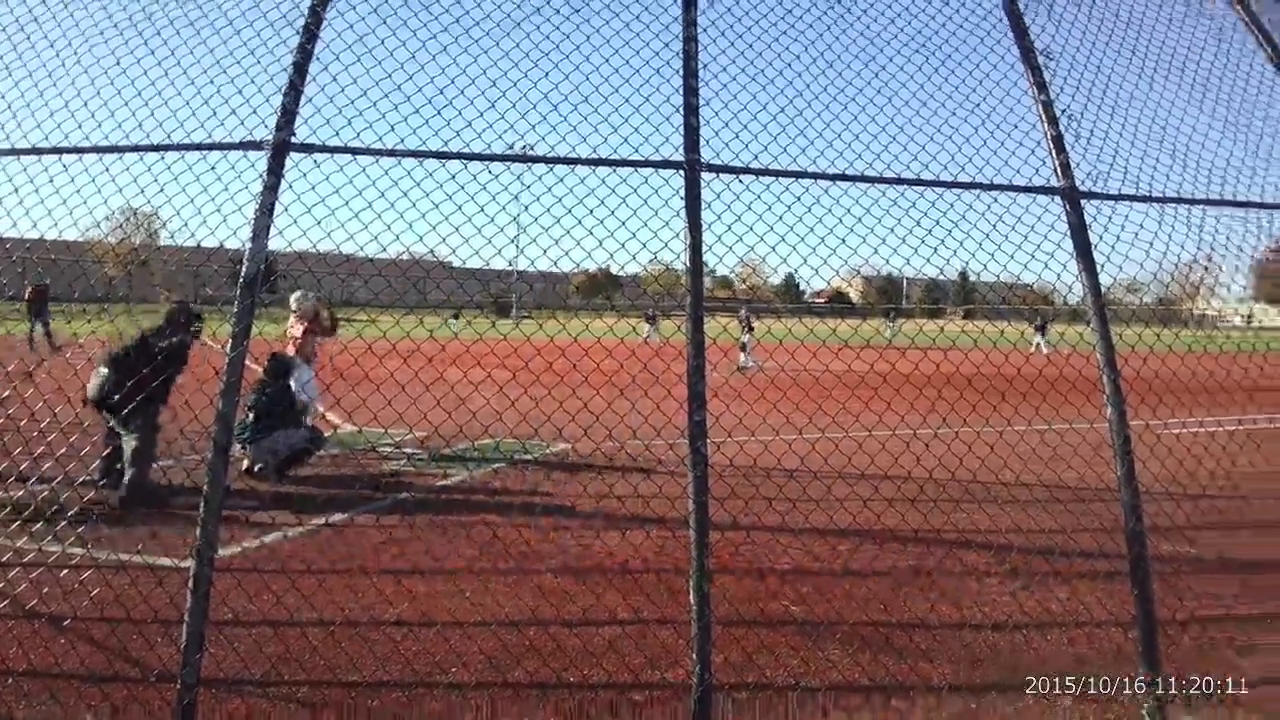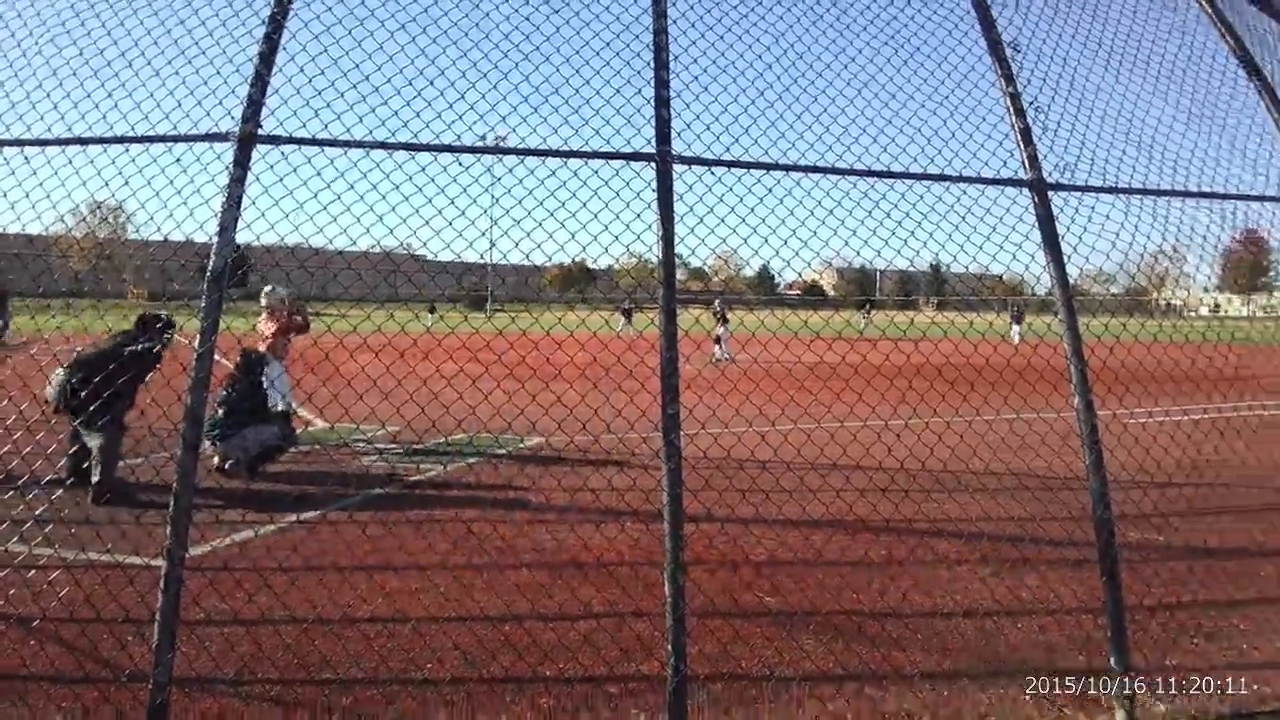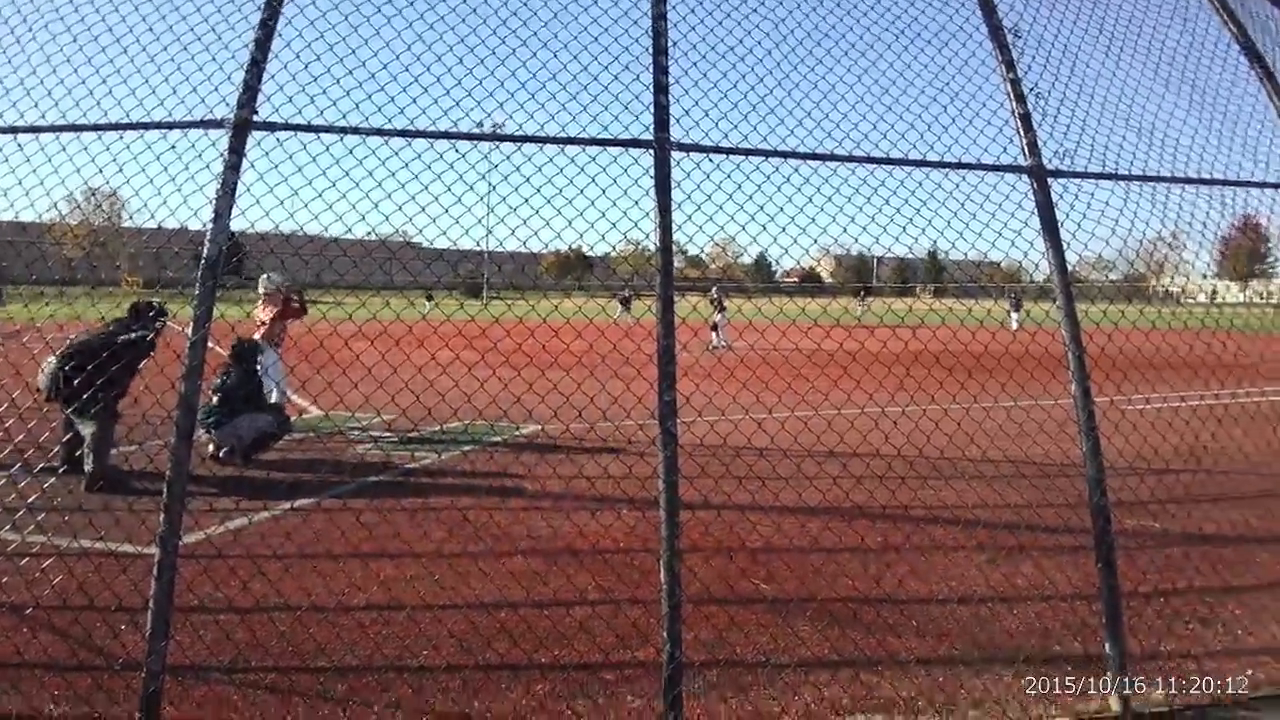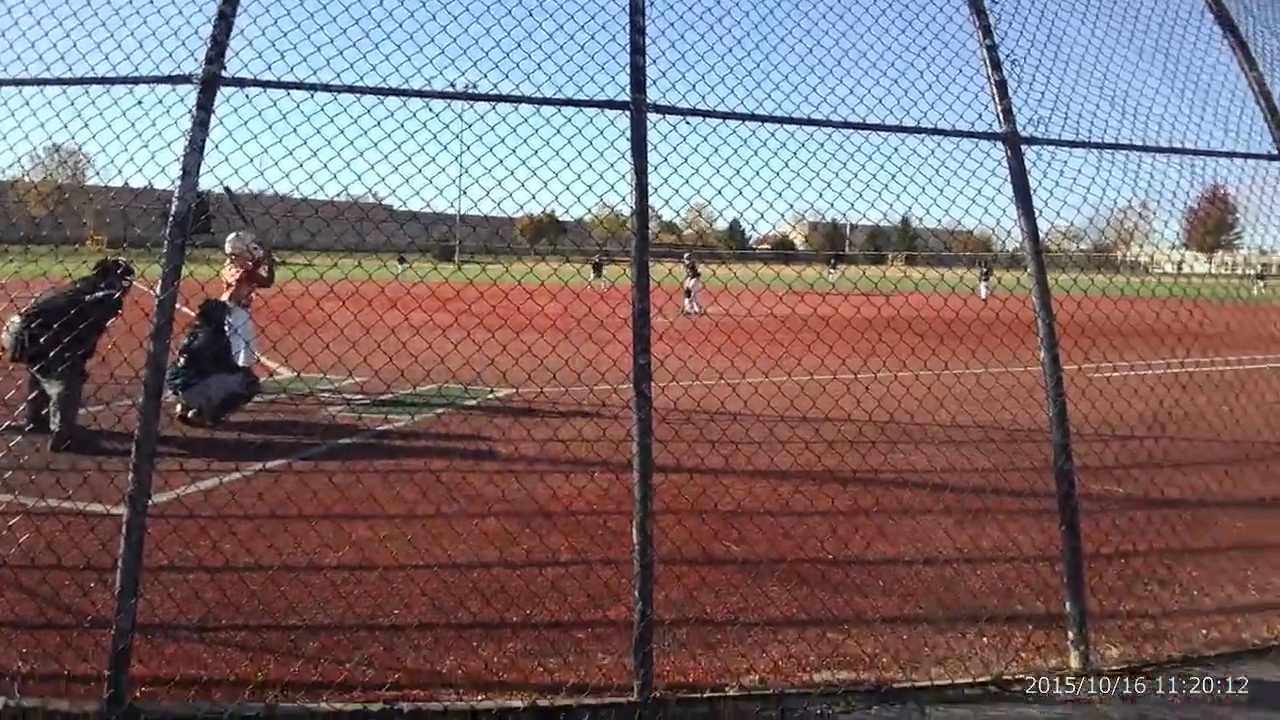
dt=0.4s
person 1, frame 1
left shoulder: (156, 335)
right shoulder: (177, 344)
left hip: (104, 382)
right hip: (117, 387)
left knee: (119, 430)
right knee: (140, 435)
left ankle: (108, 475)
right ankle: (132, 490)
person 1, frame 2
left shoulder: (125, 339)
right shoulder: (146, 351)
left hip: (65, 383)
right hip: (75, 388)
left knee: (85, 427)
right knee: (106, 434)
left ankle: (74, 472)
right ankle: (103, 489)
person 1, frame 3
left shoulder: (118, 327)
right shoulder: (141, 340)
left hip: (55, 371)
right hip: (67, 377)
left knee: (78, 415)
right knee: (99, 422)
left ankle: (68, 460)
right ankle: (96, 476)
person 1, frame 4
left shoulder: (83, 286)
right shoulder: (107, 299)
right wrist: (77, 360)
left hip: (19, 330)
right hip: (31, 336)
left knee: (43, 374)
right knee: (66, 382)
left ankle: (34, 420)
right ankle: (63, 435)
